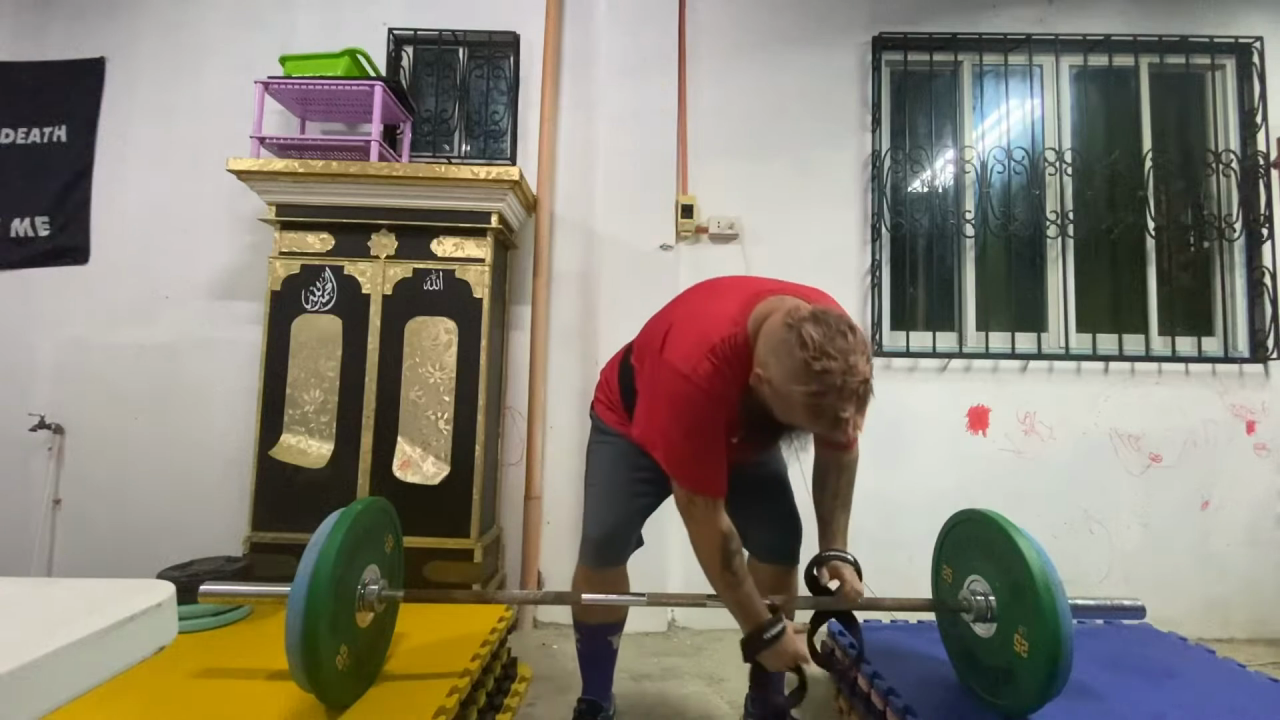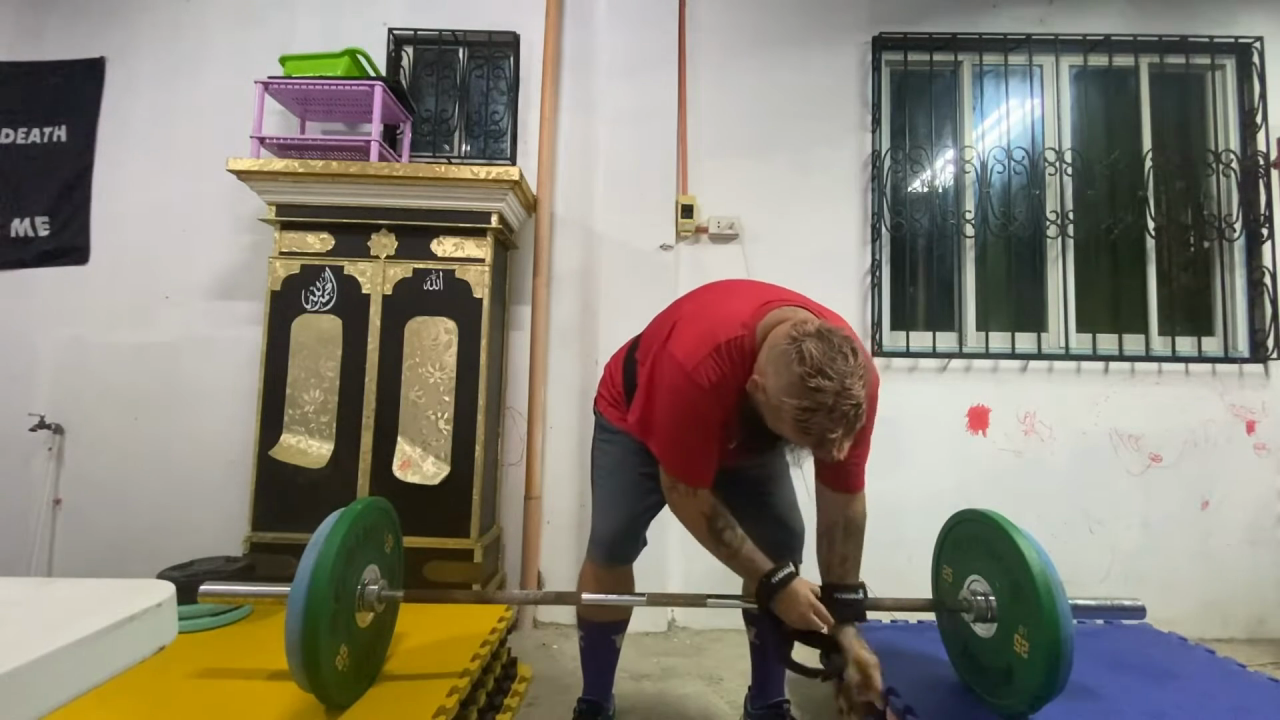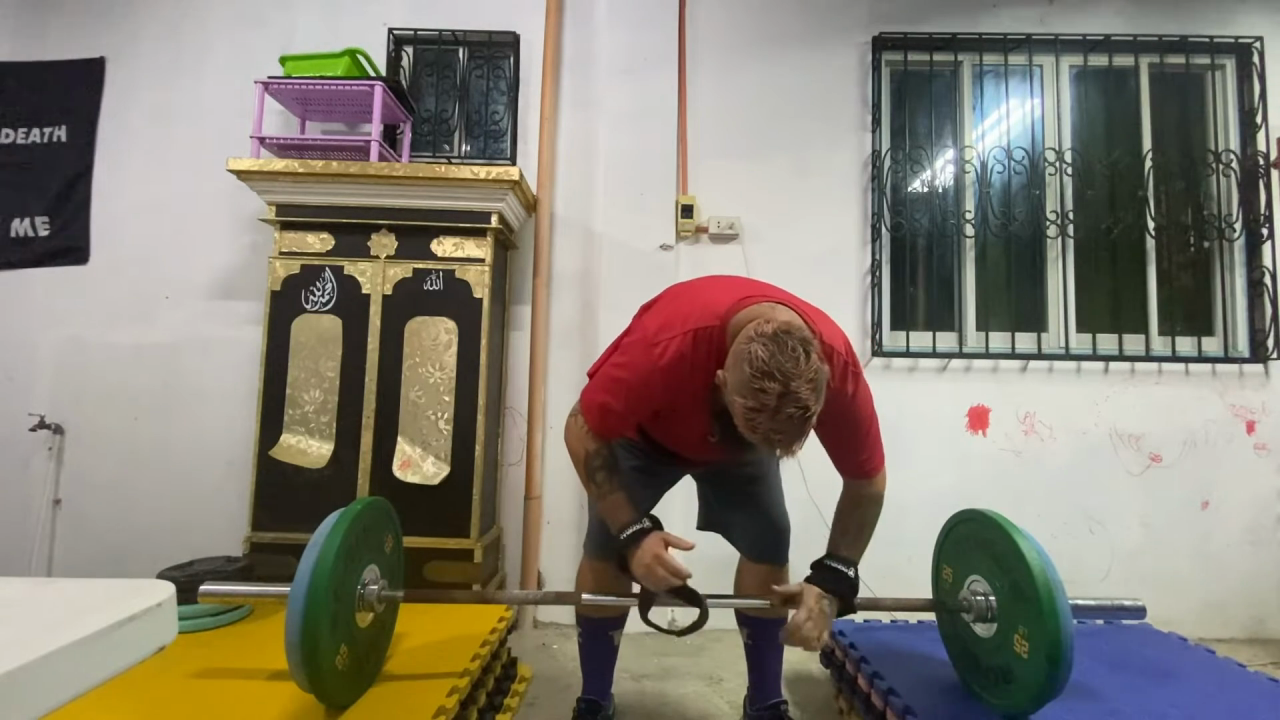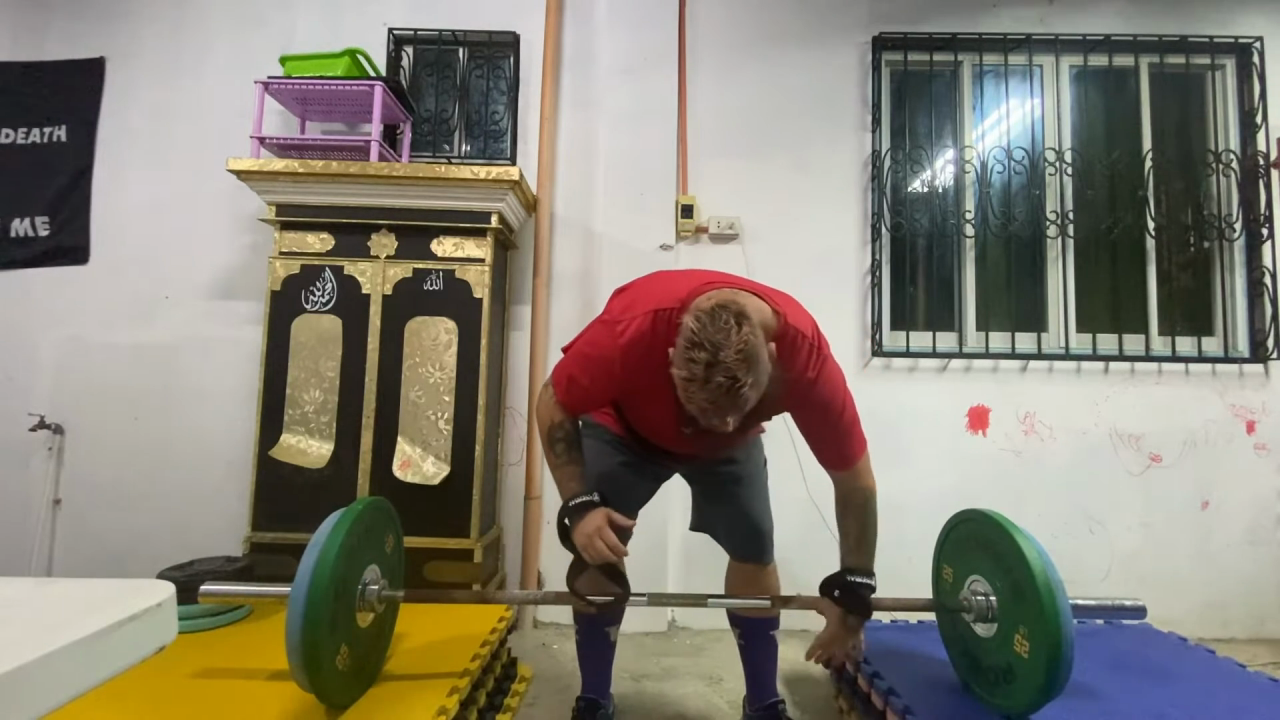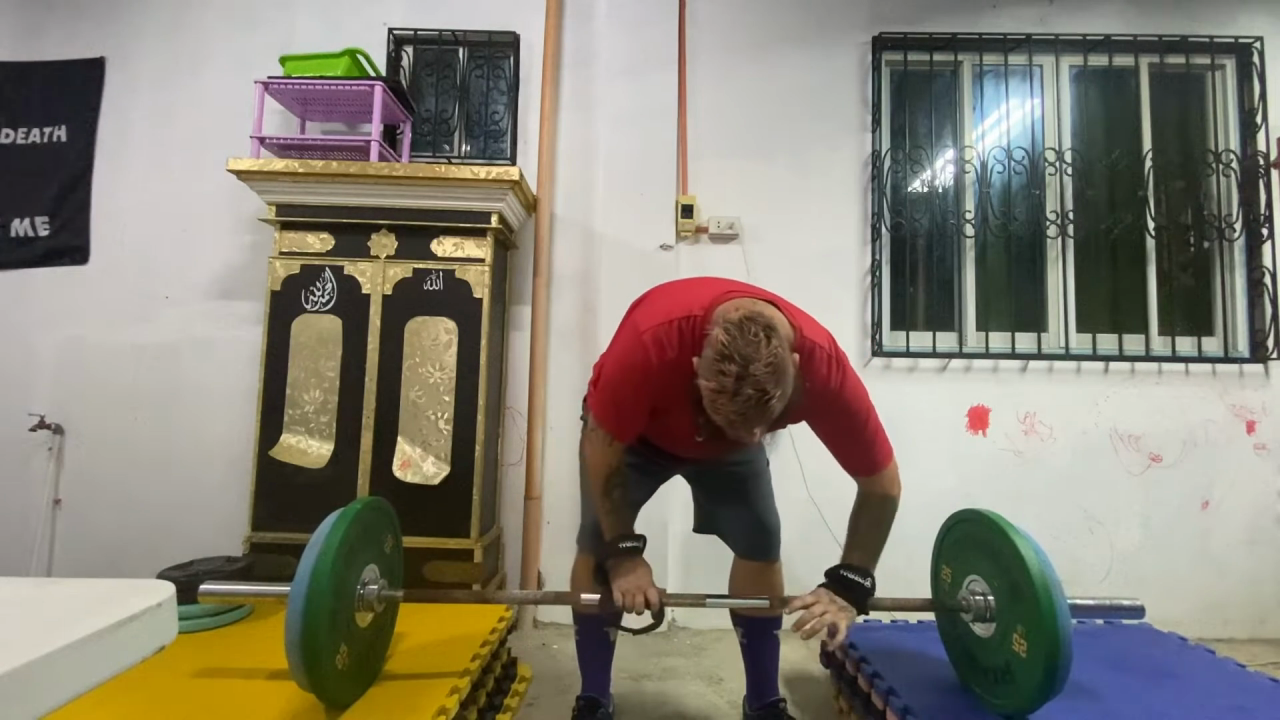
dt=1s
person 1, frame 1
left shoulder: (840, 352)
right shoulder: (693, 367)
left elbow: (839, 447)
right elbow: (704, 516)
left wrist: (835, 550)
right wrist: (763, 632)
left hip: (742, 436)
right hip: (634, 423)
left knee: (779, 546)
right knee: (602, 547)
person 1, frame 2
left shoulder: (852, 377)
right shoulder: (696, 361)
left elbow: (843, 502)
right elbow: (685, 495)
left wrist: (844, 621)
right wrist: (773, 582)
left hip: (744, 435)
right hip: (637, 416)
left knee: (784, 544)
right knee: (610, 547)
person 1, frame 3
left shoulder: (837, 368)
right shoulder: (666, 344)
left elbow: (866, 480)
right elbow: (583, 430)
left wrist: (832, 578)
right wrist: (631, 532)
left hip: (736, 445)
right hip: (640, 429)
left knee: (769, 545)
right knee: (606, 548)
person 1, frame 4
left shoulder: (805, 355)
right shoulder: (633, 325)
left elbow: (854, 479)
right elbow: (554, 404)
left wrist: (852, 591)
right wrist: (578, 505)
right hip: (625, 429)
left knee: (755, 550)
right knee: (596, 550)
person 1, frame 5
left shoulder: (822, 366)
right shoulder: (653, 336)
left elbow: (882, 483)
right elbow: (602, 442)
left wrist: (849, 583)
right wrist: (623, 550)
right hip: (630, 429)
left knee: (761, 545)
right knee: (599, 547)
